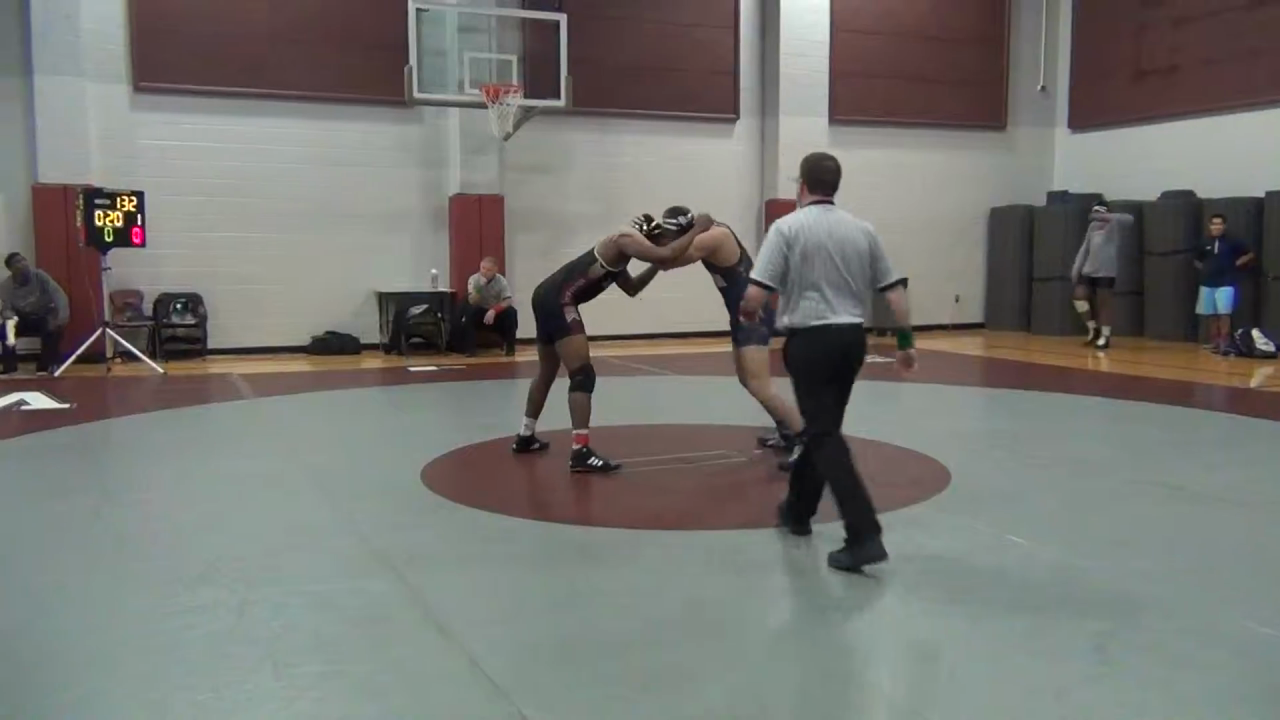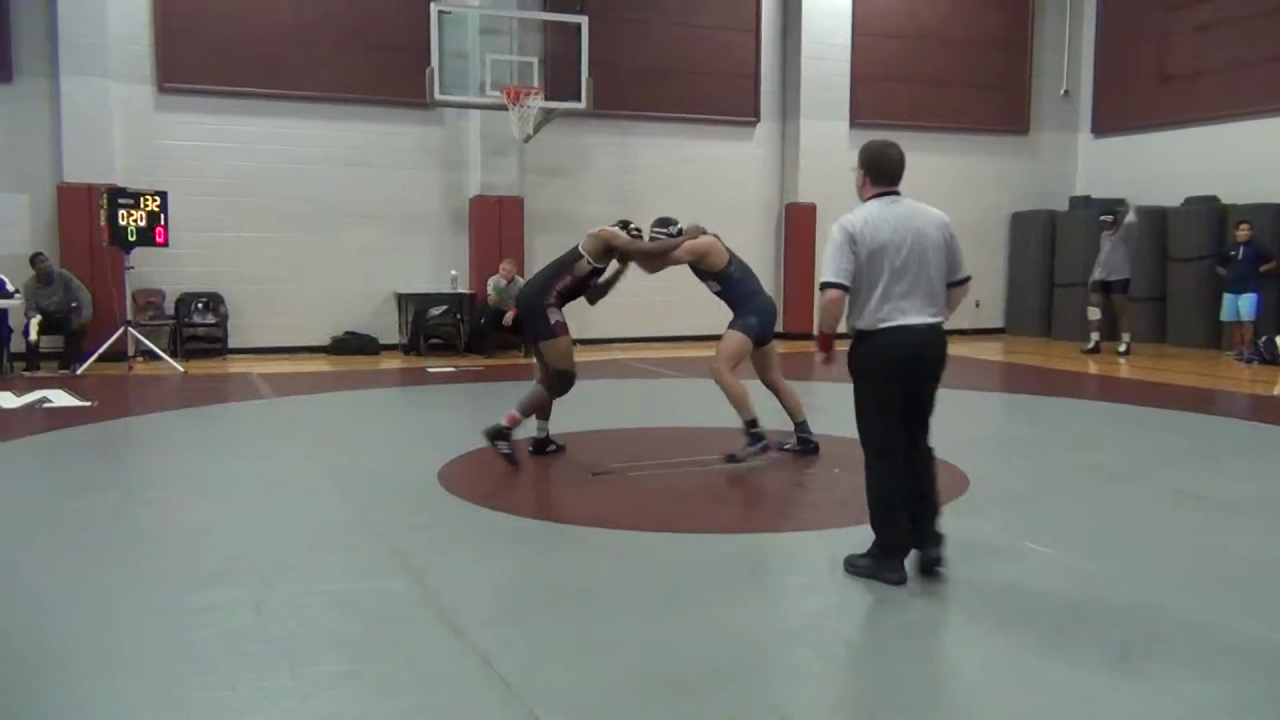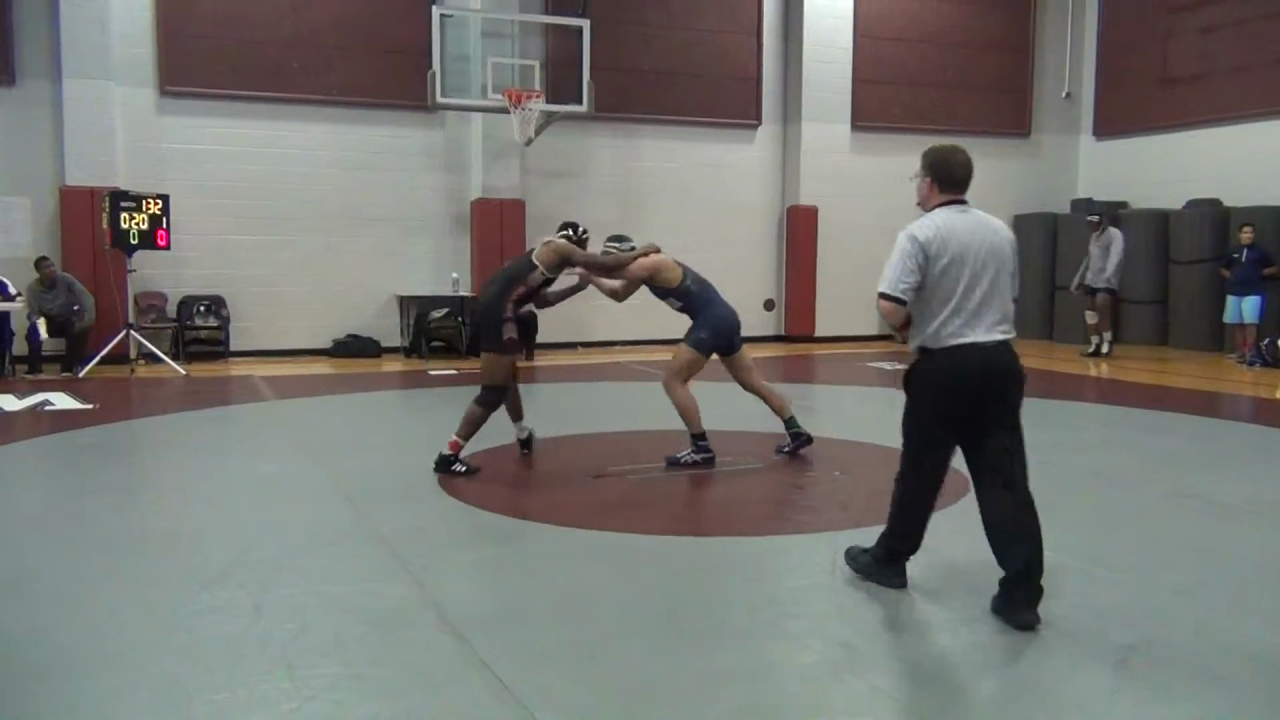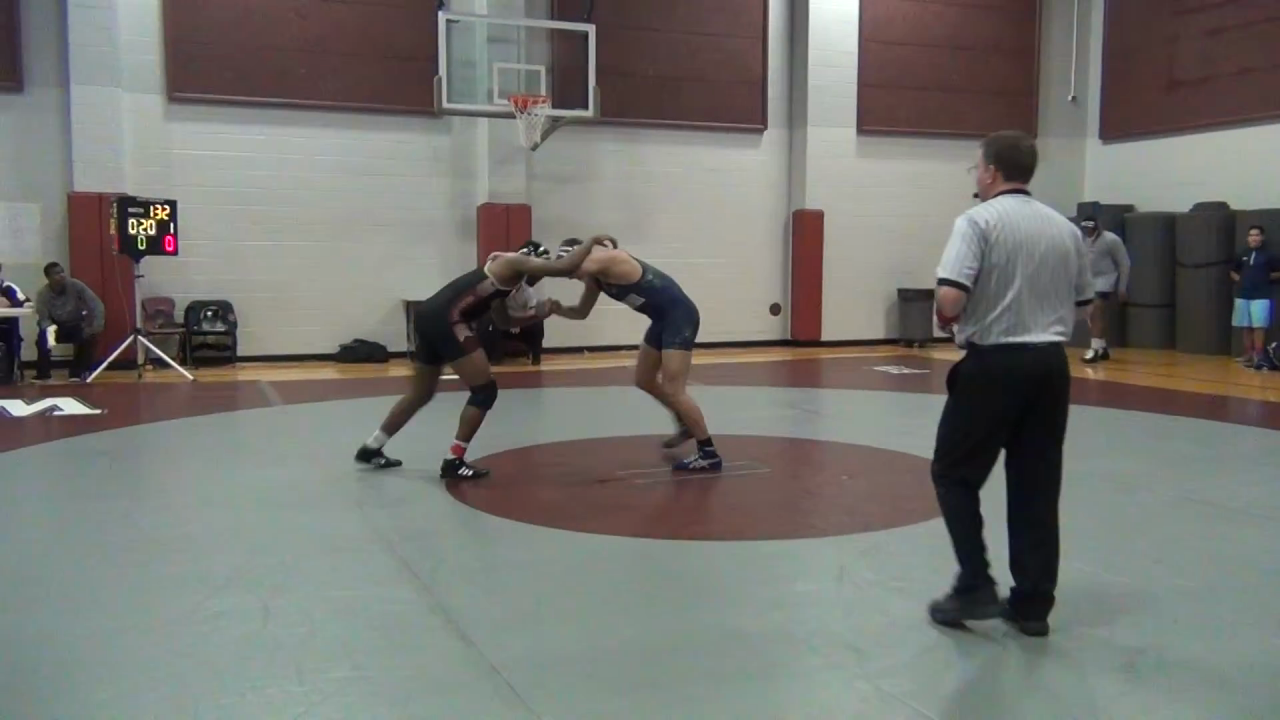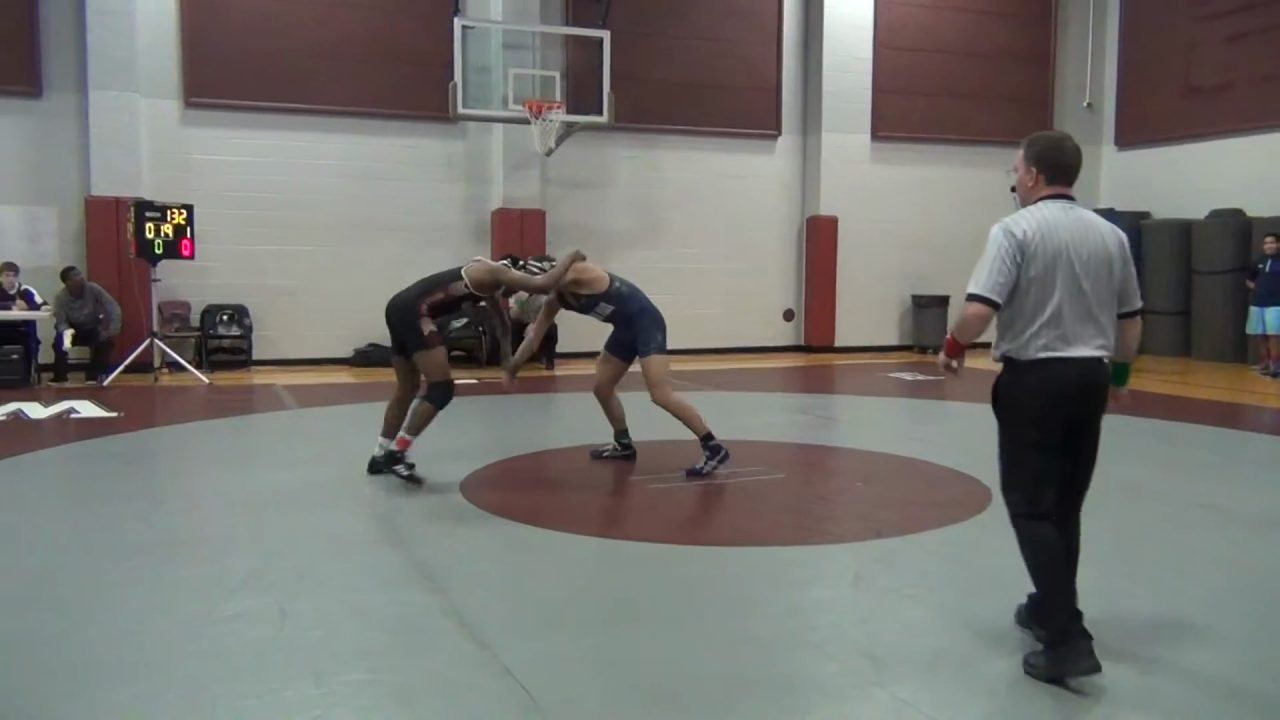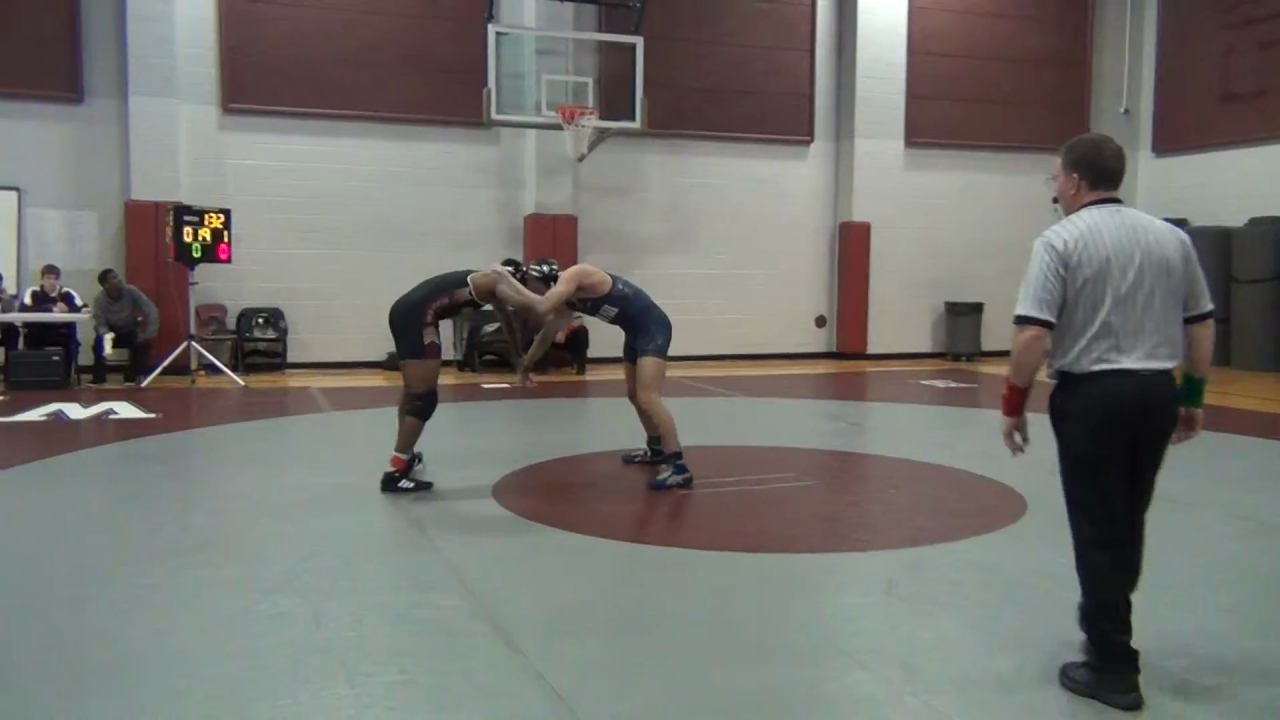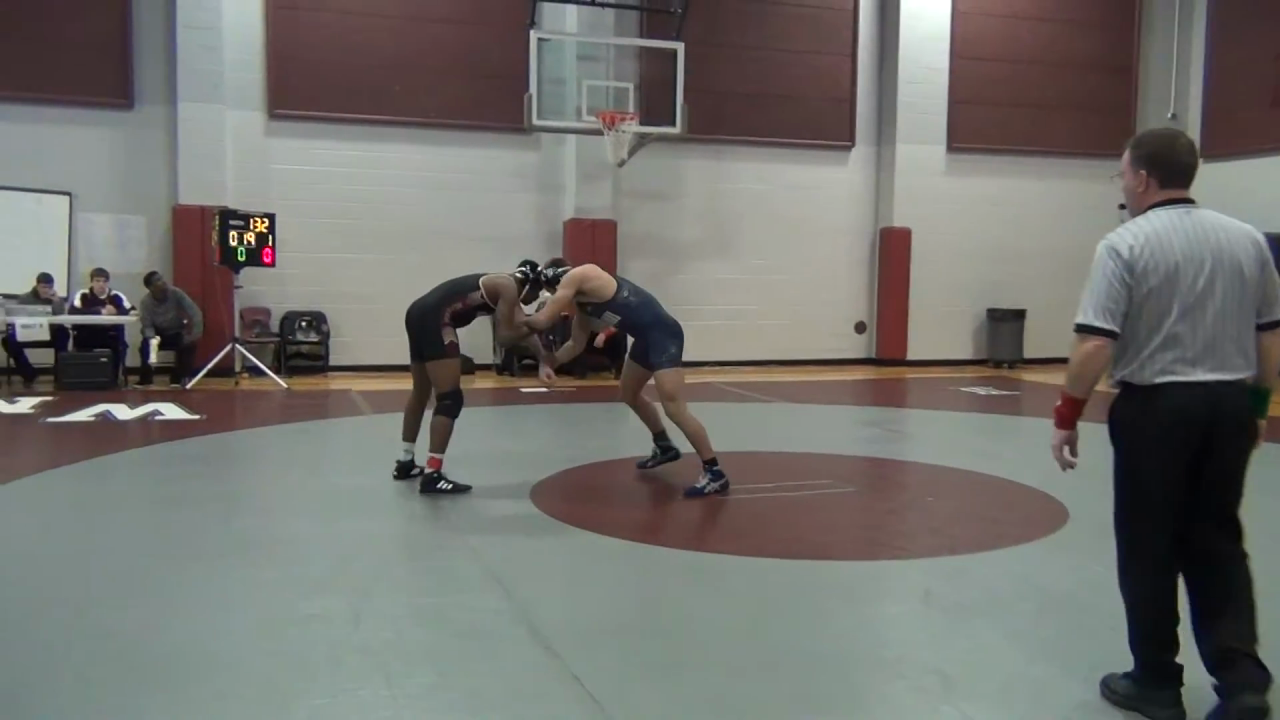
dt=0.3s
person 1, frame 1
left shoulder: (787, 228)
right shoulder: (863, 230)
left elbow: (757, 293)
right elbow: (894, 291)
left wrist: (747, 311)
right wrist: (905, 340)
left hip: (810, 342)
right hip: (852, 339)
left knee: (825, 438)
right knee: (824, 429)
left ankle: (864, 536)
right ankle: (798, 510)
person 1, frame 2
left shoulder: (852, 225)
right shoulder: (937, 220)
left elbow: (833, 295)
right elbow: (959, 289)
left wrist: (824, 341)
left hip: (879, 347)
right hip: (928, 342)
left knee: (883, 451)
right knee: (915, 445)
left ankle: (887, 555)
right ankle: (927, 541)
person 1, frame 3
left shoulder: (921, 233)
right shoulder: (1001, 232)
left elbow: (892, 307)
left wrist: (908, 324)
left hip: (945, 367)
right hip: (1001, 361)
left knee: (920, 470)
right knee: (1005, 479)
left ankle: (889, 560)
right ankle: (1021, 593)
person 1, frame 4
left shoulder: (978, 221)
right shoulder: (1065, 229)
left elbow: (950, 296)
right elbow: (1083, 305)
left wrist: (945, 318)
left hip: (993, 366)
right hip: (1049, 365)
left knee: (955, 474)
right knee: (1038, 489)
left ankle: (976, 589)
right ankle: (1032, 602)
person 1, frame 5
left shoulder: (1015, 229)
right shoulder: (1111, 235)
left elbow: (979, 311)
right elbow: (1130, 318)
left wrist: (953, 347)
right wrist: (1117, 371)
left hip: (1033, 381)
right hip: (1090, 379)
left knee: (1035, 509)
right knee: (1064, 505)
left ankle: (1066, 642)
right ankle: (1049, 608)
person 1, frame 6
left shoulder: (1061, 240)
right shoulder: (1171, 237)
left elbow: (1033, 334)
right elbow: (1201, 325)
left wrist: (1013, 401)
right wrist: (1193, 395)
left hip: (1091, 397)
right hip: (1156, 393)
left knee: (1101, 529)
right knee: (1127, 520)
left ankle: (1114, 668)
right ankle: (1106, 623)
person 1, frame 7
left shoulder: (1126, 245)
left elbow: (1095, 344)
left wrist: (1066, 416)
left hip: (1156, 411)
right hip: (1229, 406)
left knee: (1149, 551)
right knee: (1219, 545)
person 2, frame 1
left shoulder: (615, 259)
right shoulder: (625, 239)
left elbow: (632, 289)
right elbow: (665, 256)
left wrist: (655, 266)
right wrist: (697, 230)
left hip: (546, 298)
right hip: (557, 301)
left knee: (548, 371)
right knee: (583, 375)
left ankle: (525, 437)
right ankle: (581, 452)
person 2, frame 2
left shoulder: (597, 257)
right shoulder: (608, 237)
left elbow: (592, 297)
right elbow: (649, 250)
left wrist: (621, 270)
right wrist: (685, 238)
left hip: (530, 300)
right hip: (541, 303)
left knee: (550, 374)
right knee: (563, 377)
left ankle: (541, 438)
right ankle: (502, 430)
person 2, frame 3
left shoulder: (543, 254)
right shoulder: (561, 248)
left elbow: (540, 301)
right elbow: (606, 264)
left wrist: (577, 288)
right wrist: (643, 252)
left hip: (485, 307)
right hip: (496, 313)
left knee: (506, 377)
right knee: (495, 391)
left ankle: (523, 435)
right ankle: (449, 456)
person 2, frame 4
left shoulder: (502, 272)
right shoulder: (516, 263)
left elbow: (502, 319)
right elbow: (564, 268)
left wrist: (537, 316)
right wrist: (590, 246)
left hip: (428, 314)
right hip: (443, 320)
left knee: (422, 392)
right knee: (486, 390)
left ankle: (371, 449)
right ankle: (454, 460)
person 2, frame 5
left shoulder: (485, 280)
right shoulder: (493, 272)
left elbow: (502, 320)
right elbow: (540, 285)
left wrist: (508, 357)
right wrist: (569, 260)
left hip: (399, 308)
right hip: (414, 311)
left knee: (407, 390)
right knee: (441, 389)
left ankle: (382, 455)
right ankle: (395, 453)
person 2, frame 6
left shoulder: (485, 282)
right shoulder: (501, 280)
left elbow: (507, 320)
right elbow: (519, 302)
left hip: (403, 311)
right hip: (417, 318)
left knee: (414, 392)
right knee: (425, 399)
left ankle: (403, 459)
right ankle: (395, 473)
person 2, frame 7
left shoulder: (506, 285)
right shoulder: (509, 288)
left elbow: (521, 331)
right elbow: (503, 337)
left wrist: (544, 361)
left hip: (419, 314)
right hip: (435, 320)
left knee: (421, 393)
right knee: (450, 399)
left ankle: (405, 463)
right ankle: (432, 475)
person 3, frame 1
left shoulder: (712, 238)
right shoulder: (709, 234)
left elbow: (668, 262)
right hip: (744, 314)
left knee: (759, 387)
right knee: (749, 380)
right ankle: (787, 434)
person 3, frame 2
left shoulder: (700, 245)
right shoulder: (693, 243)
left elbow: (654, 261)
right elbow: (652, 267)
left hip: (753, 310)
right hip: (756, 309)
left knee: (721, 370)
right knee: (773, 379)
left ankle: (755, 435)
right ankle: (805, 437)
person 3, frame 3
left shoulder: (651, 264)
right shoulder: (643, 269)
right elbow: (619, 293)
right wrist: (593, 280)
left hip: (712, 321)
right hip: (722, 318)
left knee: (673, 382)
right knee: (752, 382)
left ankle: (701, 448)
right ankle: (796, 434)
person 3, frame 4
left shoulder: (607, 260)
right shoulder: (595, 275)
right elbow: (581, 312)
right wrist: (556, 308)
left hip: (680, 315)
right hip: (665, 318)
left knee: (674, 390)
right knee: (643, 380)
left ankle: (709, 453)
right ankle: (686, 424)
person 3, frame 5
left shoulder: (576, 272)
right shoulder: (556, 299)
right elbow: (535, 334)
right wrist: (513, 367)
left hip: (647, 323)
right hip: (625, 328)
left knee: (661, 396)
right knee: (602, 389)
left ankle: (713, 449)
right ankle: (623, 444)
person 3, frame 6
left shoulder: (576, 276)
right shoulder: (566, 299)
left elbow: (542, 308)
right elbow: (548, 333)
right wrist: (526, 364)
left hip: (653, 327)
right hip: (635, 330)
left knee: (648, 399)
right knee: (636, 396)
left ankle: (679, 467)
right ankle: (656, 449)
person 3, frame 7
left shoulder: (578, 277)
right shoulder: (581, 302)
left elbow: (544, 320)
right elbow: (577, 343)
left wrist: (520, 321)
right wrist: (552, 361)
left hip: (662, 333)
right hip: (645, 336)
left knee: (674, 408)
right knee: (629, 394)
left ankle: (714, 473)
right ankle: (665, 447)
